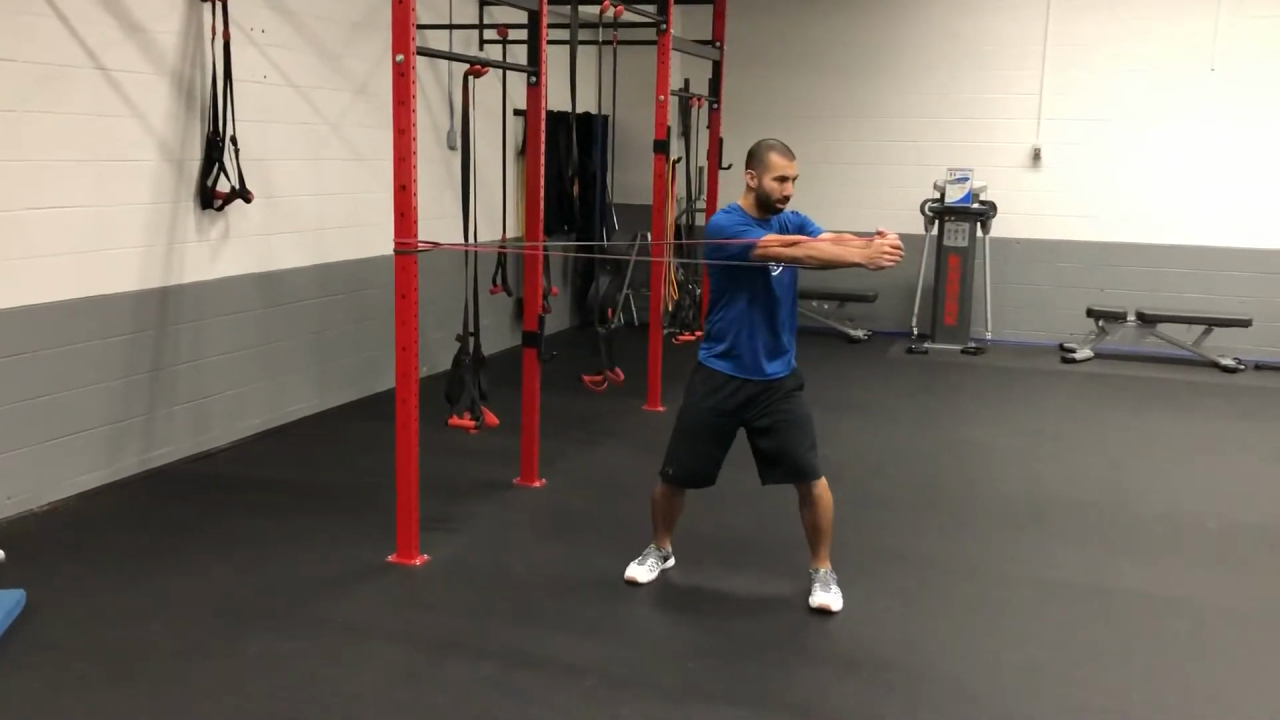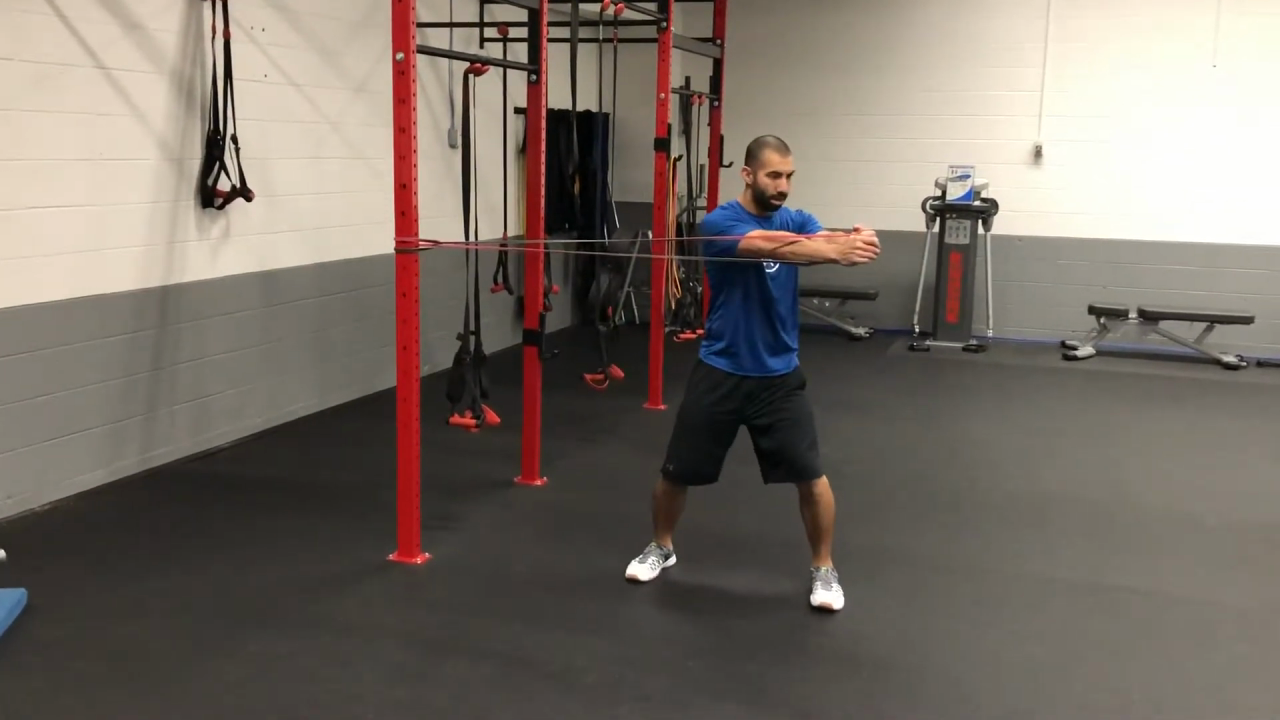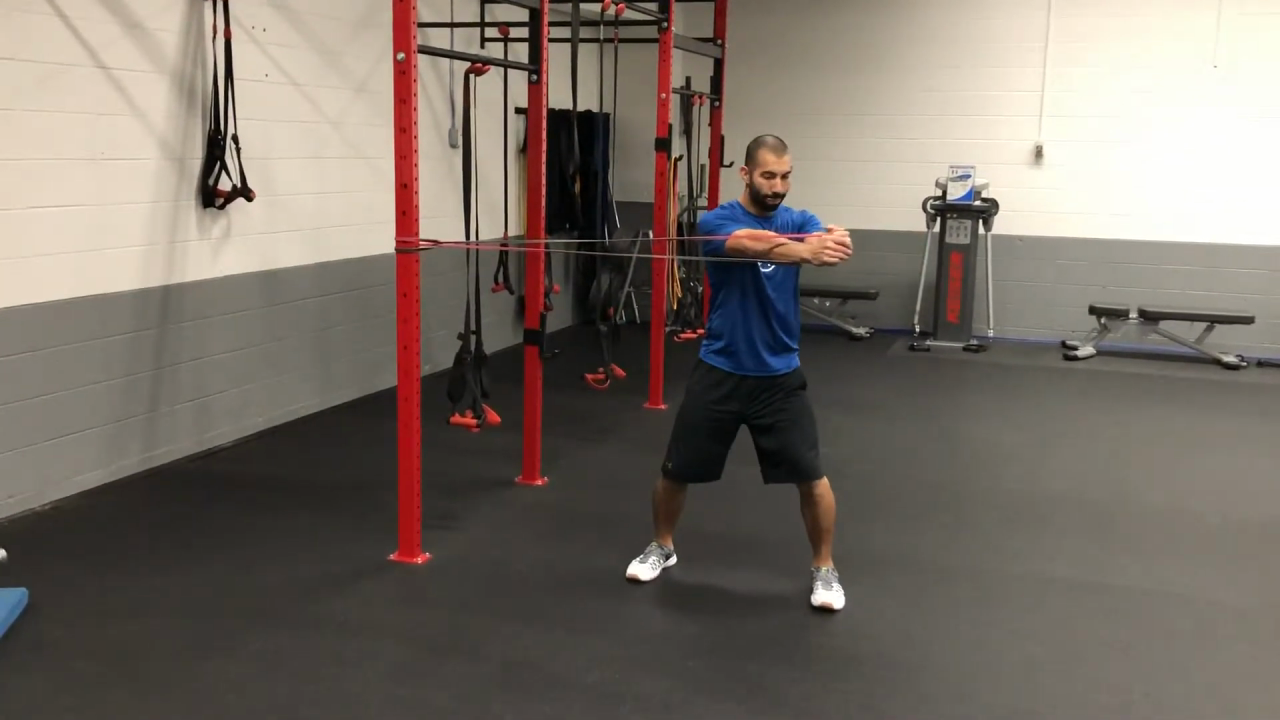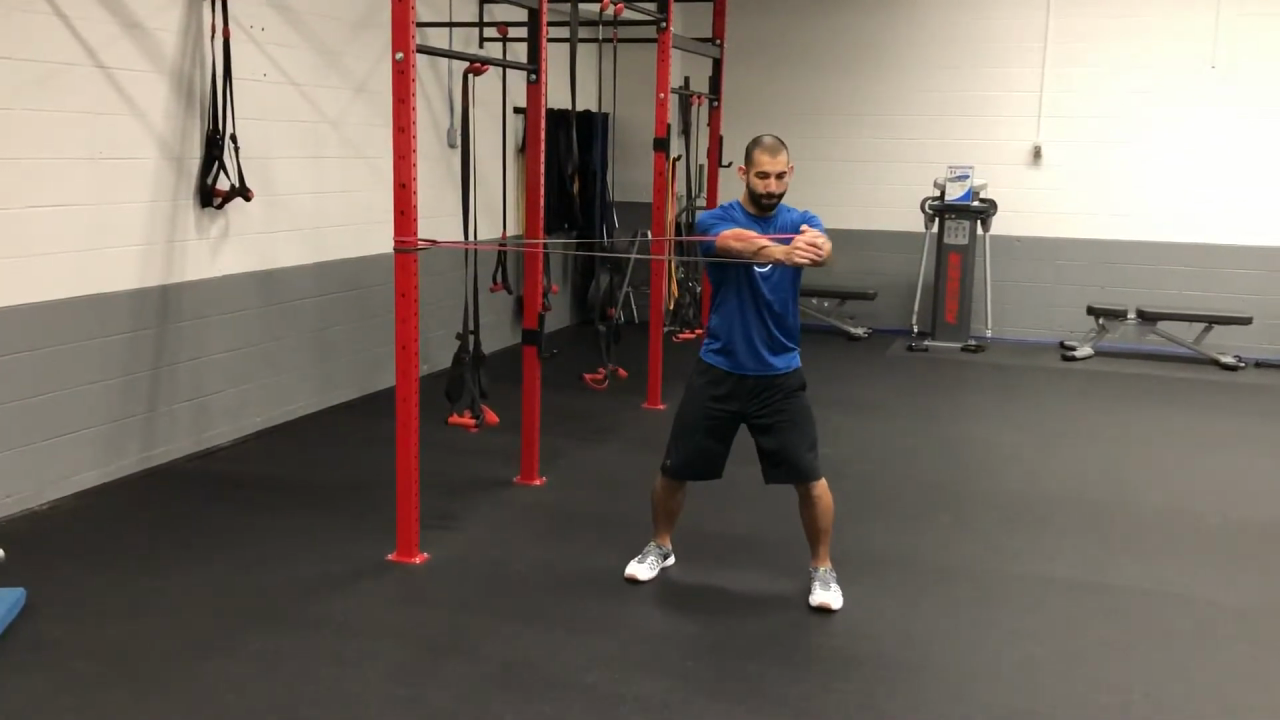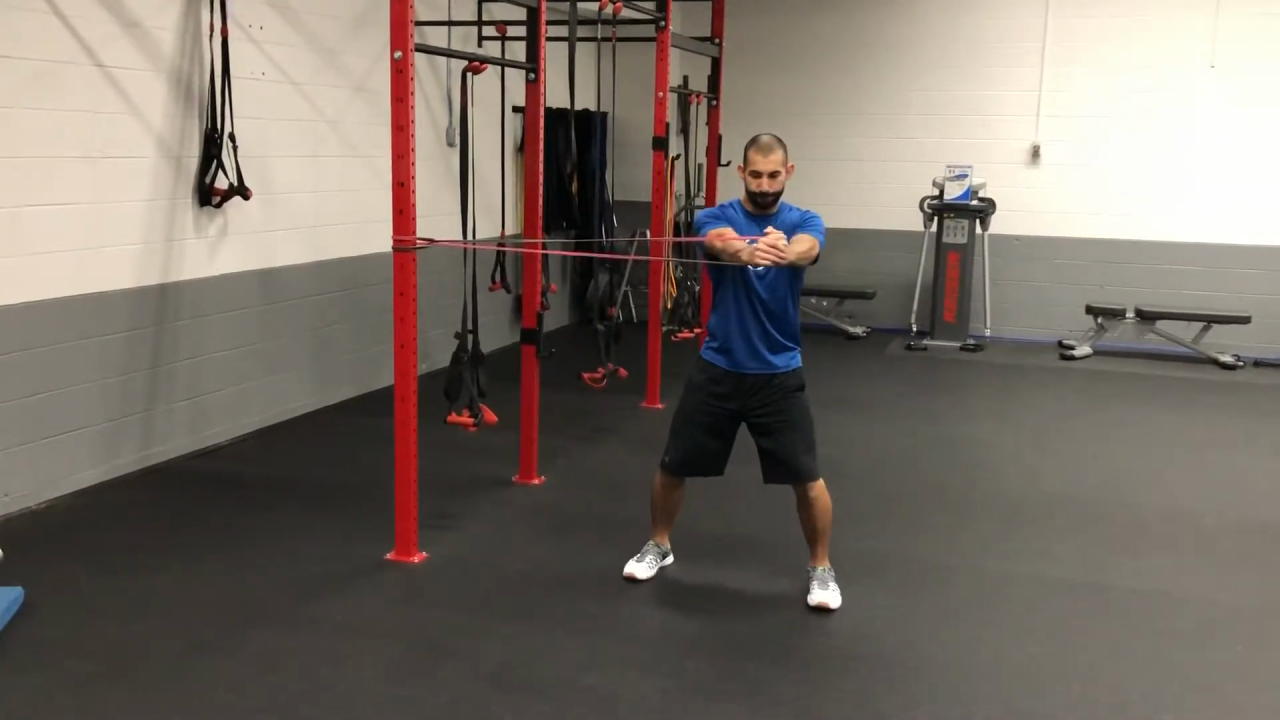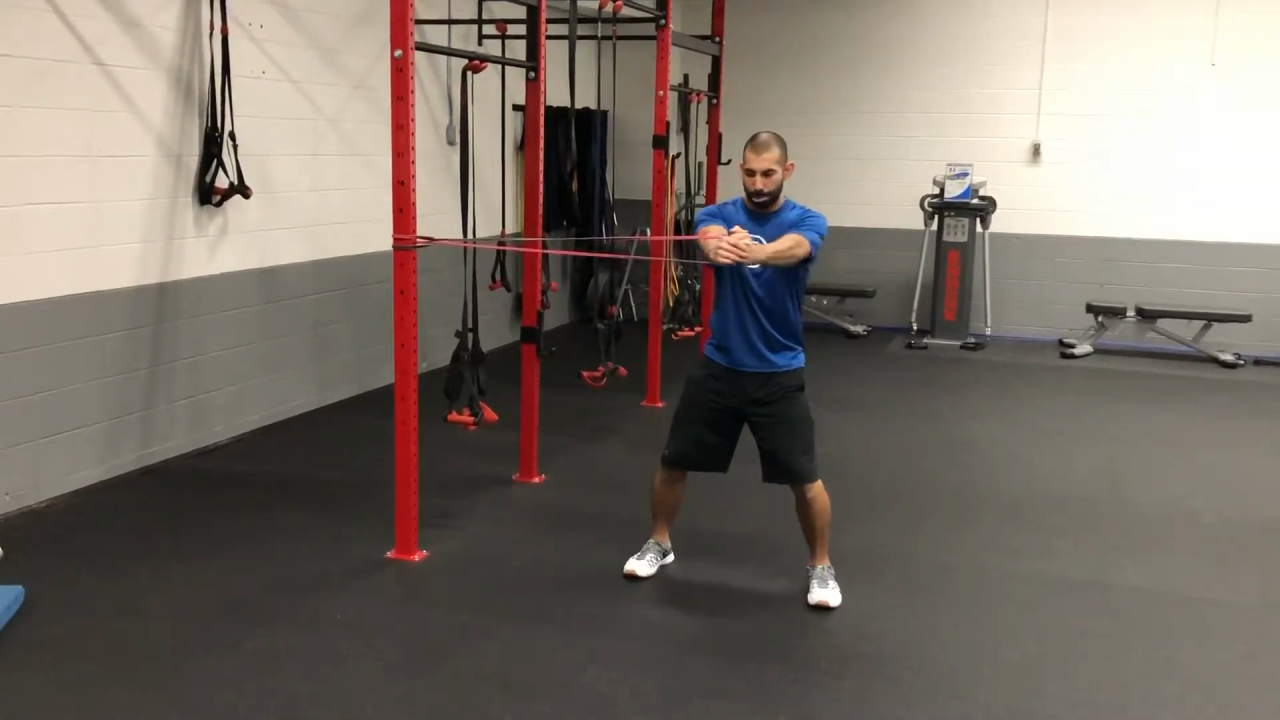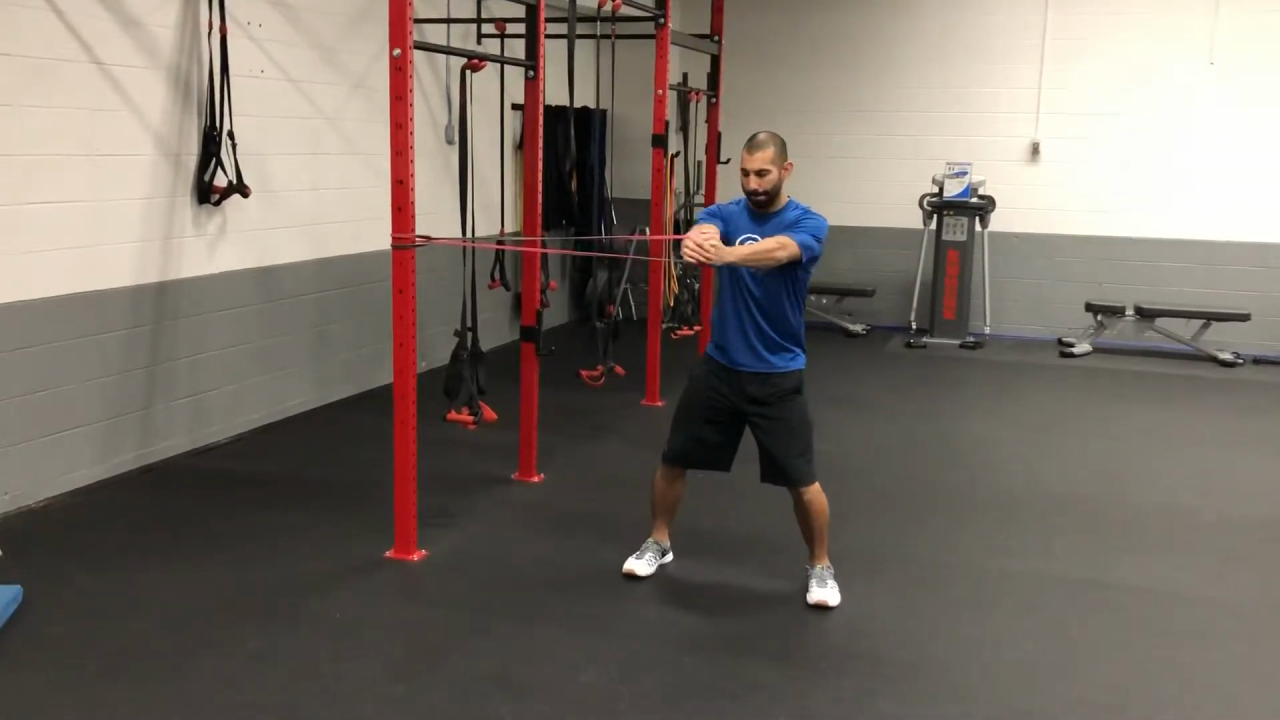
dt=0.4s
person 1, frame 1
left shoulder: (792, 221)
right shoulder: (725, 226)
left elbow: (830, 241)
right elbow: (793, 253)
left wrist: (872, 243)
right wrist: (863, 257)
left hip: (778, 377)
right hip: (721, 375)
left knee: (810, 478)
right knee: (676, 476)
left ankle: (822, 570)
right ankle: (660, 549)
person 1, frame 2
left shoulder: (796, 219)
right shoulder: (721, 223)
left elbow: (820, 241)
right elbow: (773, 248)
left wrist: (852, 241)
right wrist: (838, 252)
left hip: (779, 375)
right hip: (721, 372)
left knee: (811, 477)
right knee: (677, 473)
left ankle: (823, 569)
right ankle: (661, 547)
person 1, frame 3
left shoulder: (799, 220)
right shoulder: (717, 222)
left elbow: (815, 240)
right elbow: (758, 245)
left wrist: (833, 242)
right wrist: (810, 252)
left hip: (780, 374)
right hip: (720, 371)
left knee: (812, 478)
right knee: (676, 472)
left ankle: (823, 568)
right ankle: (662, 546)
person 1, frame 4
left shoulder: (800, 220)
right shoulder: (715, 221)
left elbow: (819, 248)
right elbow: (742, 244)
left wrist: (815, 246)
right wrist: (784, 251)
left hip: (779, 375)
right hip: (719, 371)
left knee: (809, 478)
right knee: (675, 470)
left ankle: (822, 568)
right ankle: (660, 547)
person 1, frame 5
left shoulder: (804, 221)
right shoulder: (714, 218)
left elbow: (807, 248)
right elbow: (723, 243)
left wrist: (785, 251)
right wrist: (749, 251)
left hip: (779, 373)
right hip: (718, 369)
left knee: (807, 479)
right knee: (673, 466)
left ankle: (820, 568)
right ankle: (659, 545)
person 1, frame 6
left shoulder: (807, 222)
right shoulder: (718, 214)
left elbow: (793, 250)
right elbow: (710, 238)
left wrist: (754, 251)
right wrist: (720, 247)
left hip: (779, 373)
right hip: (719, 366)
left knee: (804, 479)
right knee: (674, 462)
left ankle: (820, 566)
right ankle: (659, 543)
person 1, frame 7
left shoulder: (808, 224)
right shoulder: (723, 213)
left elbow: (775, 252)
right elbow: (703, 232)
left wrist: (722, 254)
right wrist: (697, 242)
left hip: (778, 375)
right hip: (719, 366)
left knee: (801, 481)
right knee: (674, 459)
left ankle: (820, 566)
right ankle: (658, 542)
